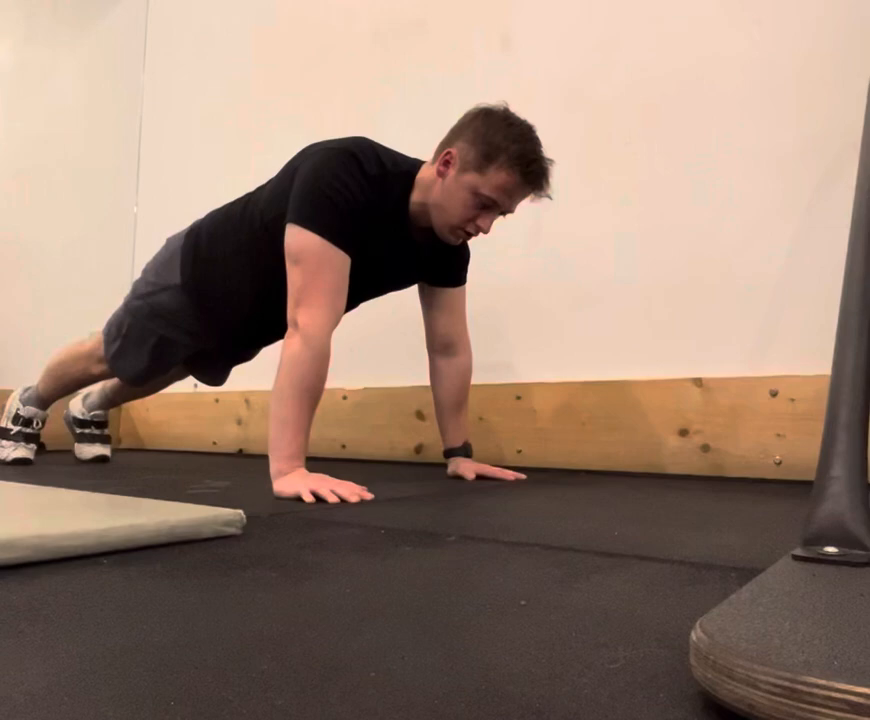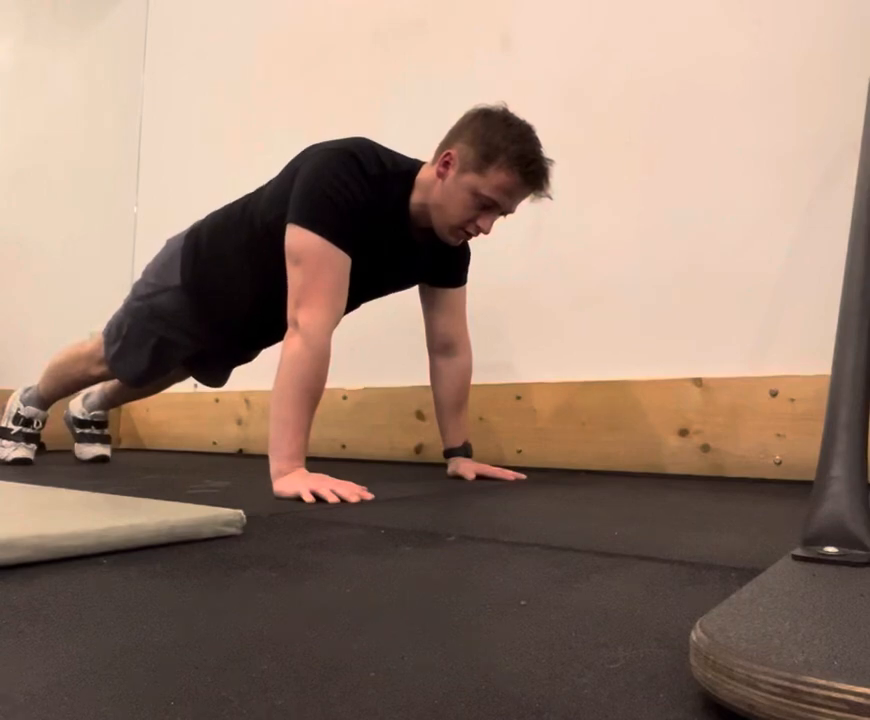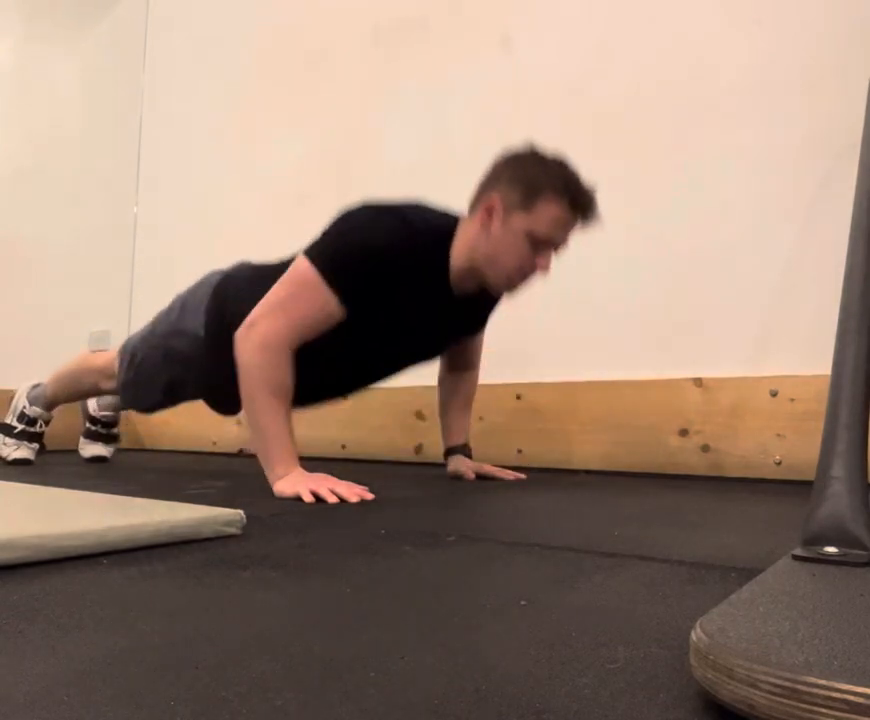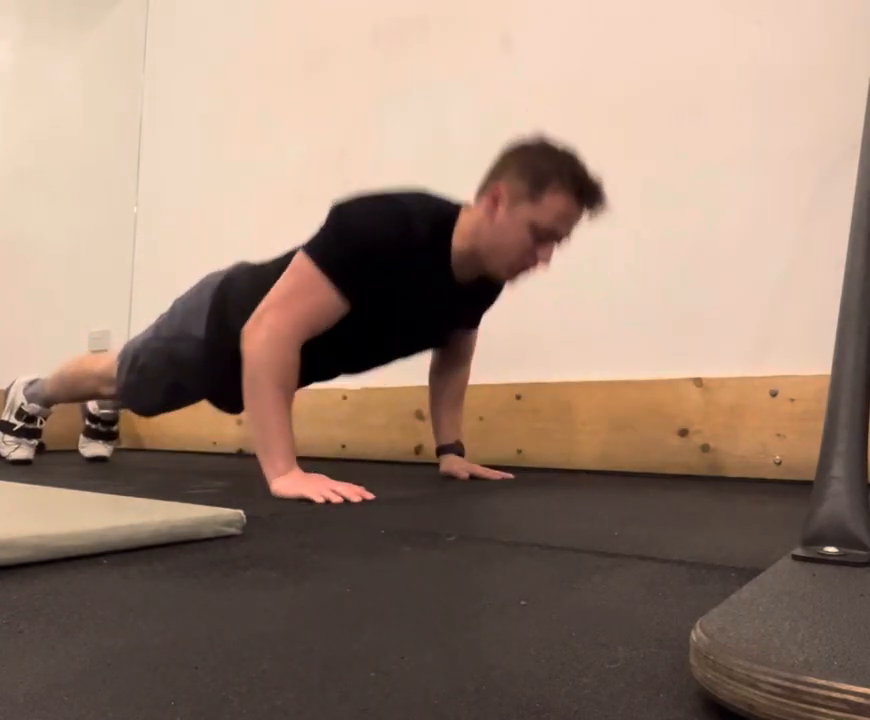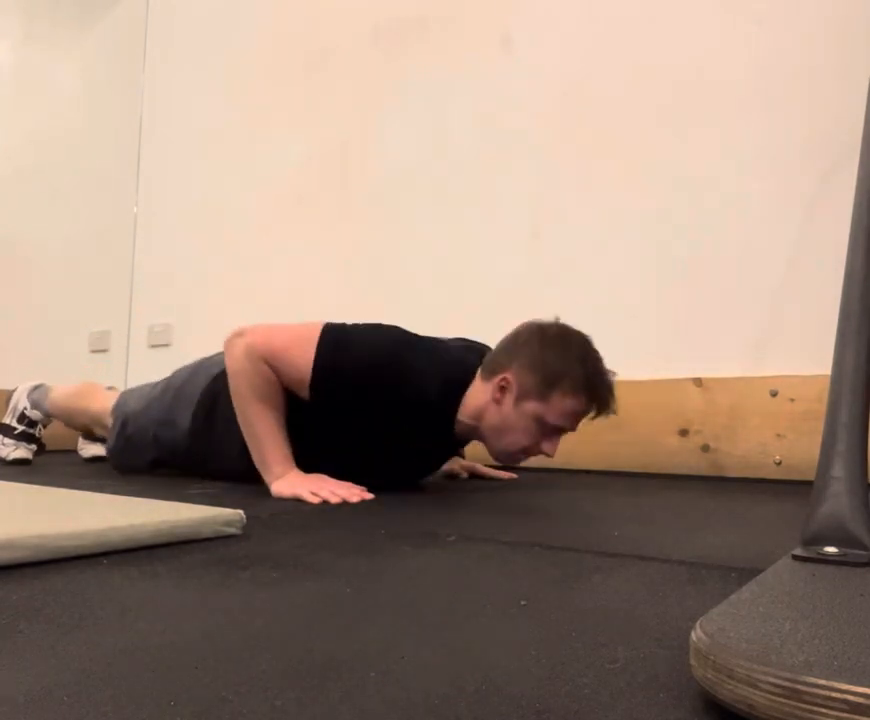
dt=1s
person 1, frame 1
left shoulder: (445, 238)
right shoulder: (343, 175)
left elbow: (449, 347)
right elbow: (308, 328)
left wrist: (458, 452)
right wrist: (287, 469)
left hip: (246, 321)
right hip: (194, 279)
left knee: (157, 378)
right knee: (112, 359)
left ankle: (90, 409)
person 1, frame 2
left shoulder: (447, 238)
right shoulder: (344, 177)
left elbow: (449, 347)
right elbow: (310, 328)
left wrist: (458, 451)
right wrist: (287, 469)
left hip: (244, 322)
right hip: (193, 280)
left knee: (158, 378)
right knee: (110, 359)
left ankle: (90, 411)
person 1, frame 3
left shoulder: (480, 282)
right shoulder: (382, 240)
left elbow: (460, 367)
right elbow: (260, 338)
left wrist: (458, 453)
right wrist: (285, 472)
left hip: (265, 345)
right hip: (219, 321)
left knee: (149, 400)
right knee: (124, 380)
left ankle: (102, 417)
person 1, frame 4
left shoulder: (483, 269)
right shoulder: (388, 231)
left elbow: (451, 352)
right elbow: (269, 334)
left wrist: (450, 450)
right wrist: (281, 471)
left hip: (265, 337)
right hip: (222, 321)
right knee: (125, 381)
left ankle: (100, 412)
person 1, frame 5
left shoulder: (472, 382)
right shoulder: (397, 371)
right elbow: (247, 347)
left wrist: (448, 454)
right wrist: (283, 475)
left hip: (270, 403)
right hip: (217, 409)
right knee: (120, 423)
left ankle: (57, 401)
